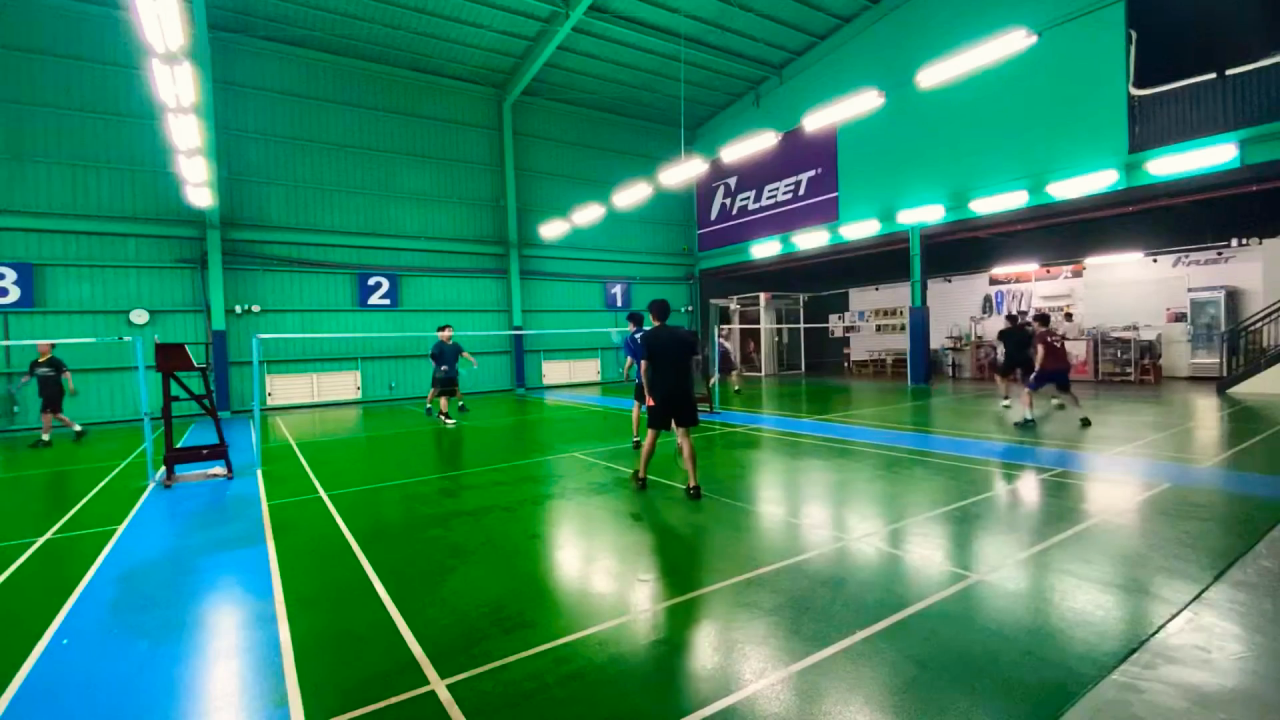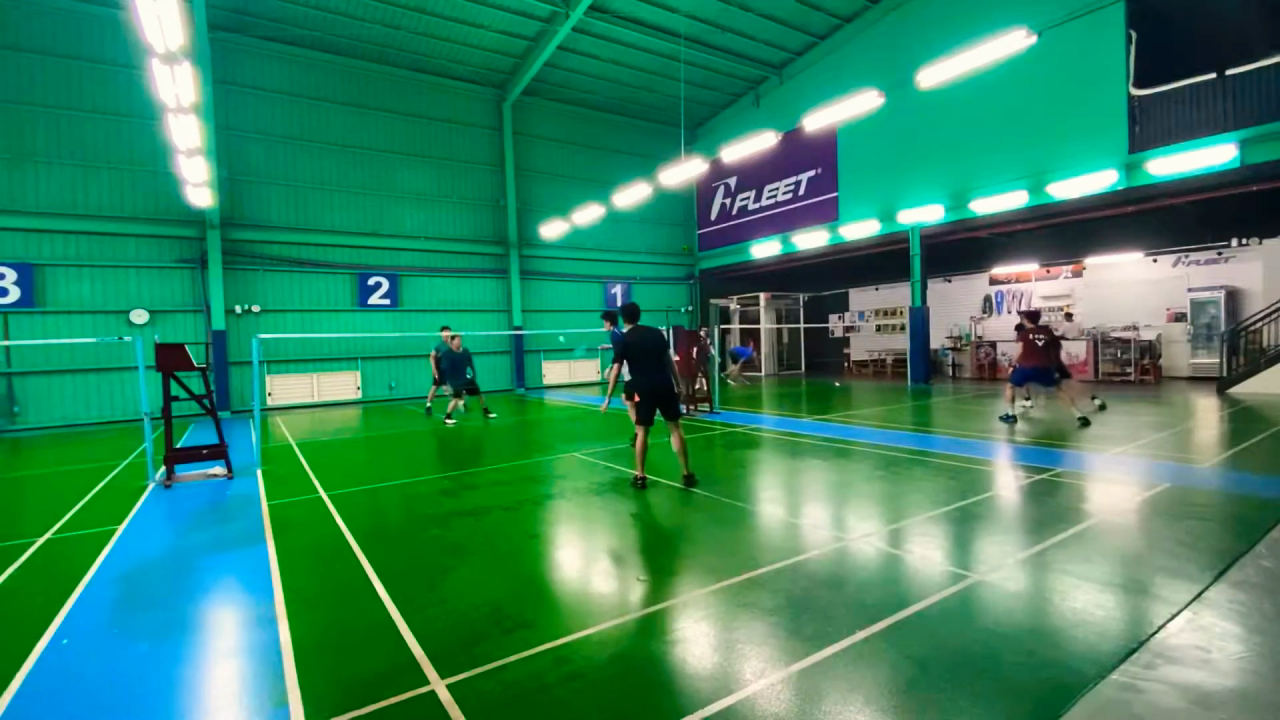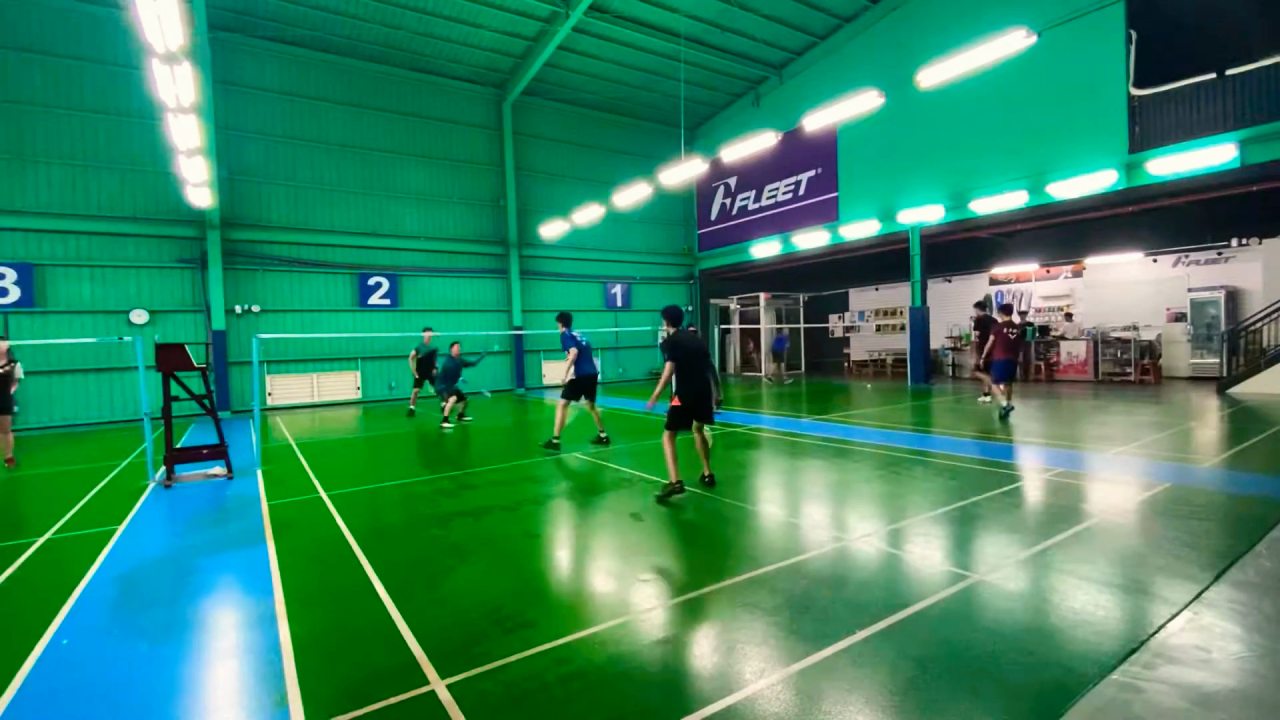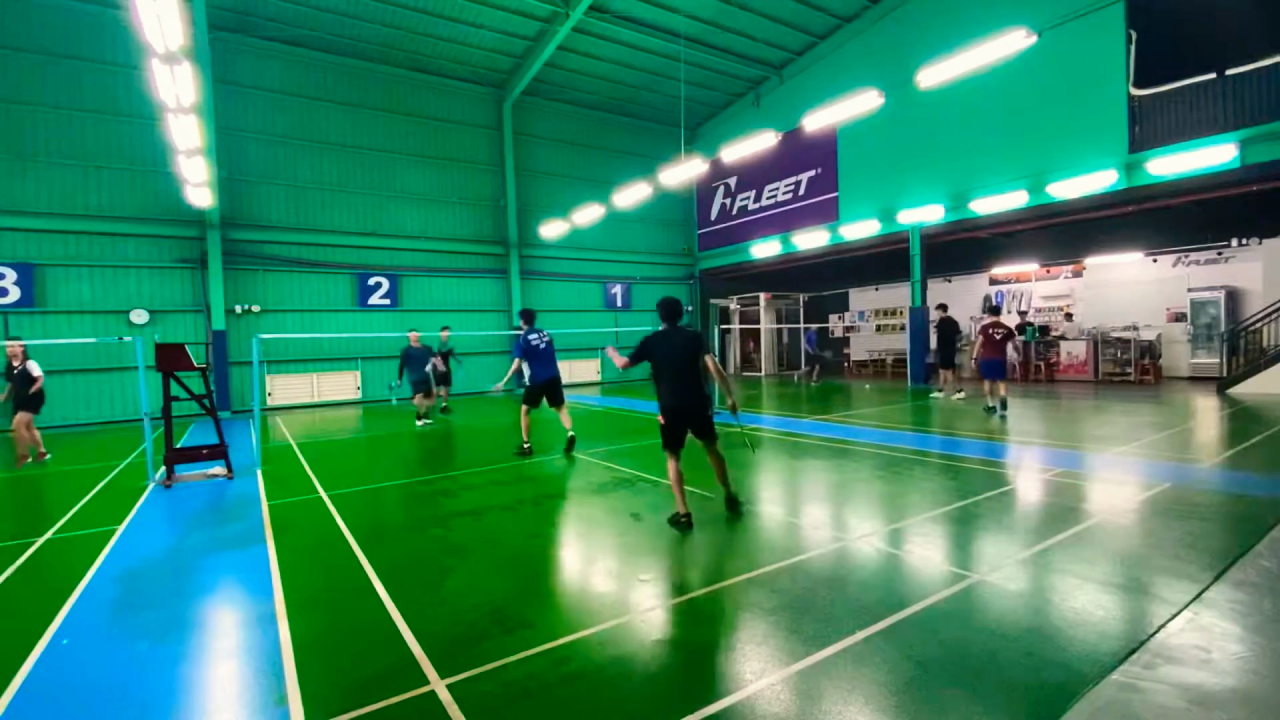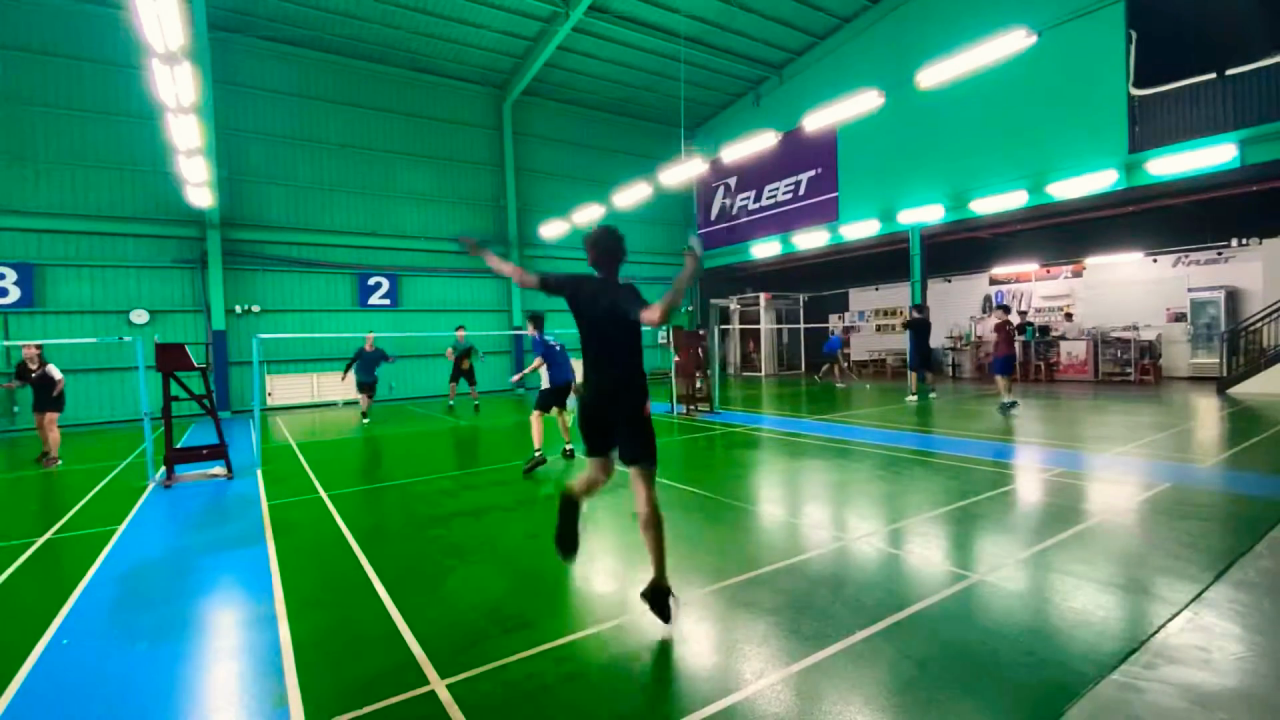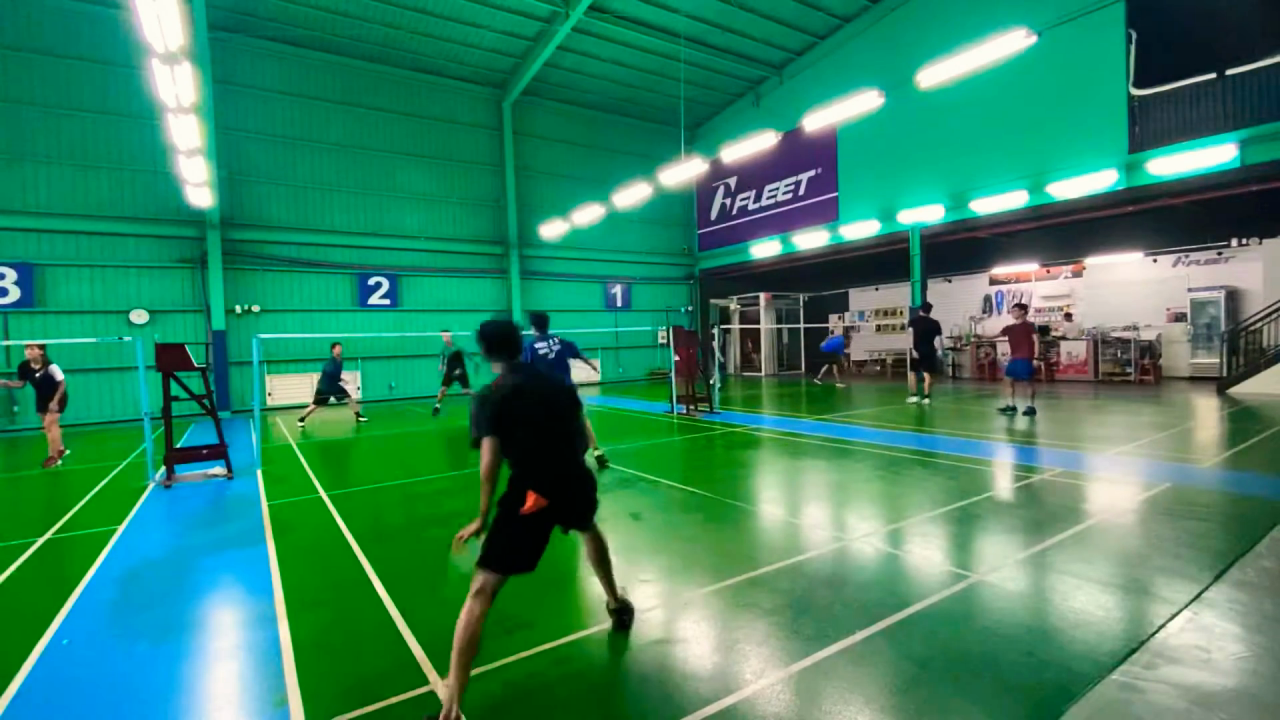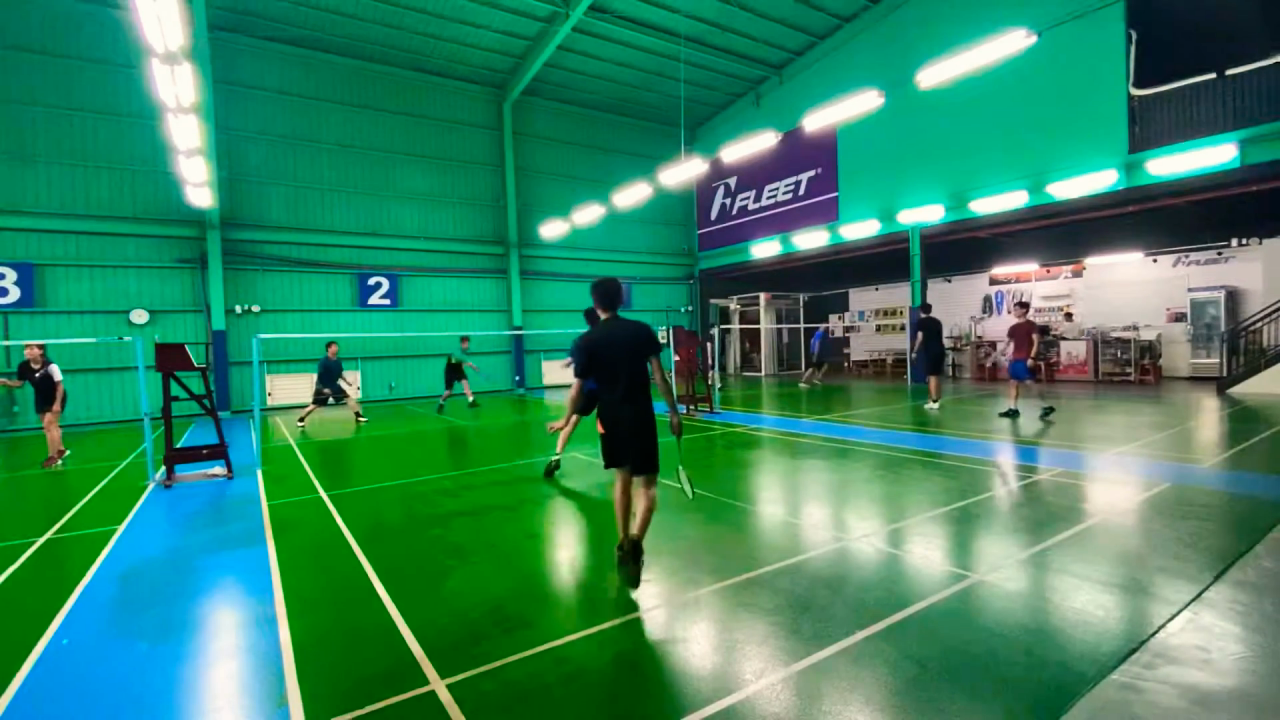
dt=0.7s
person 1, frame 1
left shoulder: (647, 336)
right shoulder: (684, 335)
left elbow: (644, 368)
right elbow: (692, 366)
left wrist: (647, 392)
right wrist: (689, 388)
left hip: (659, 392)
right hip: (683, 391)
left knee: (652, 435)
right knee: (685, 437)
left ankle: (641, 476)
right ankle: (693, 485)
person 1, frame 2
left shoulder: (624, 340)
right shoulder: (656, 332)
left elbow: (616, 371)
right elbow: (670, 361)
left wrist: (608, 397)
right wrist: (678, 385)
left hip: (644, 389)
right hip: (666, 386)
left knee: (642, 432)
right knee: (675, 428)
left ankle: (640, 476)
right ankle: (686, 474)
person 1, frame 3
left shoulder: (669, 342)
right shoulder: (695, 338)
left elbow: (669, 370)
right elbow: (710, 367)
left wrist: (654, 396)
left hip: (685, 394)
right hip: (704, 392)
left knee: (668, 437)
right knee: (698, 430)
left ankle: (675, 482)
right ankle: (707, 474)
person 1, frame 4
left shoulder: (652, 341)
right shoulder: (694, 337)
left elbow: (623, 364)
right elbow: (712, 366)
left wrist: (612, 354)
right wrist: (729, 396)
left hip: (670, 407)
right hip: (697, 403)
left knee: (673, 460)
right knee: (712, 449)
left ankle: (683, 513)
right ankle: (729, 495)
person 1, frame 5
left shoulder: (576, 286)
right shoulder: (624, 293)
left elbow: (521, 277)
right elbow: (655, 318)
left wrist: (483, 254)
right wrist: (687, 276)
left hip: (594, 400)
right hip: (628, 402)
left knee: (599, 472)
right knee: (644, 487)
left ankle: (573, 494)
person 1, frame 6
left shoulder: (489, 398)
right shoulder: (557, 383)
left elbow: (490, 462)
right elbow: (581, 440)
left wrist: (482, 518)
left hip: (533, 492)
right hip: (577, 485)
left knee: (481, 594)
right knee: (589, 531)
right ankle: (618, 605)
person 1, frame 7
left shoulder: (587, 341)
right shoulder: (642, 331)
left elbow: (578, 389)
right elbow: (660, 377)
left wrist: (566, 420)
right wrist: (674, 413)
left hip: (608, 419)
right hip: (639, 417)
left knee: (622, 480)
right knee: (647, 488)
left ankle: (624, 543)
right ankle: (632, 542)
